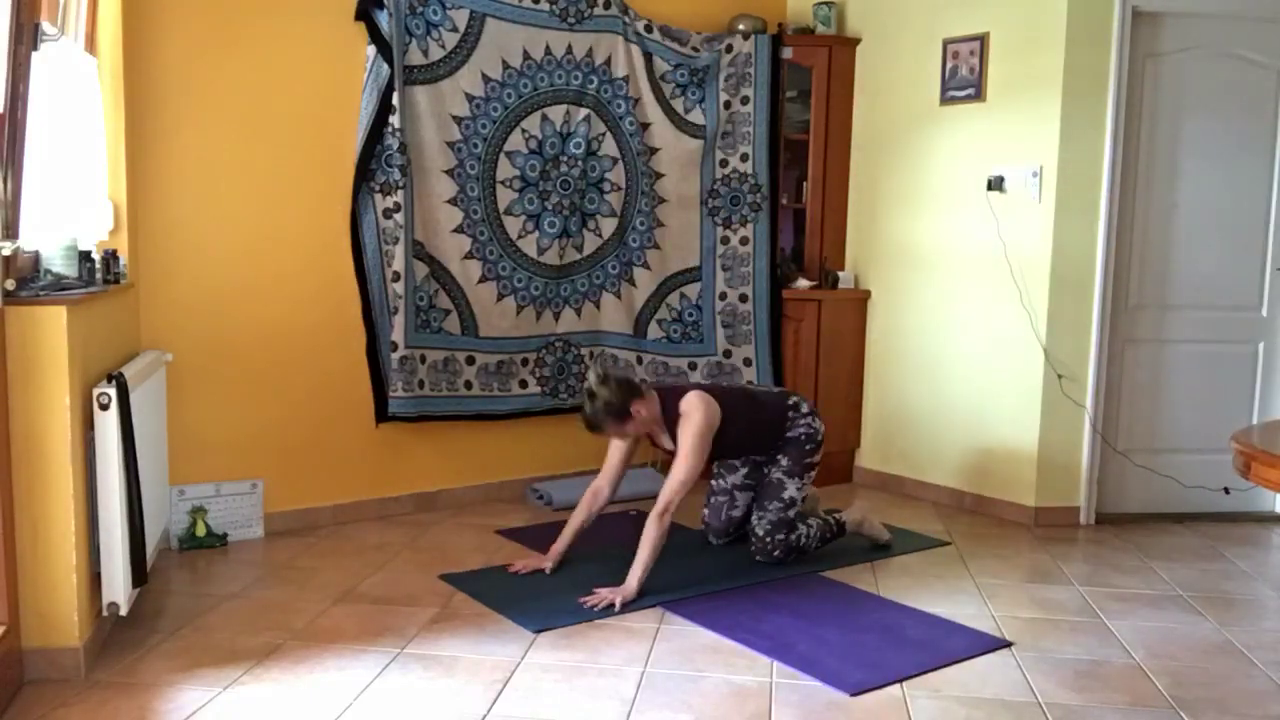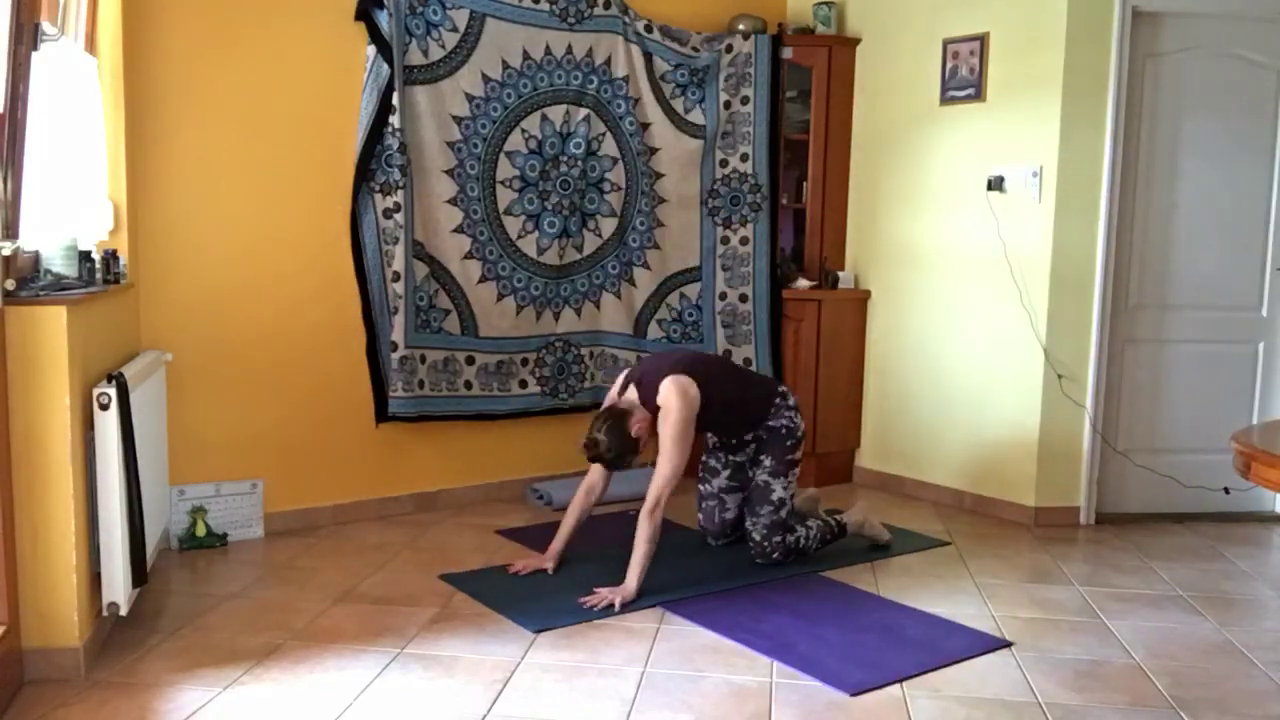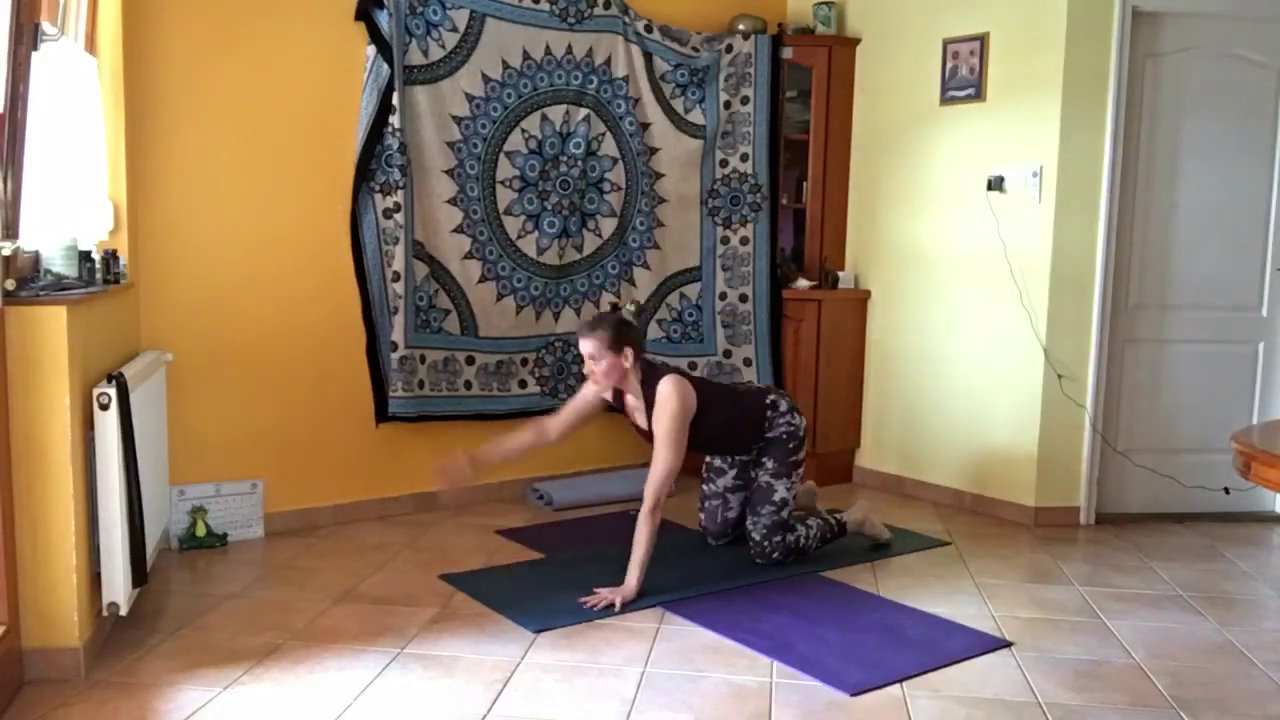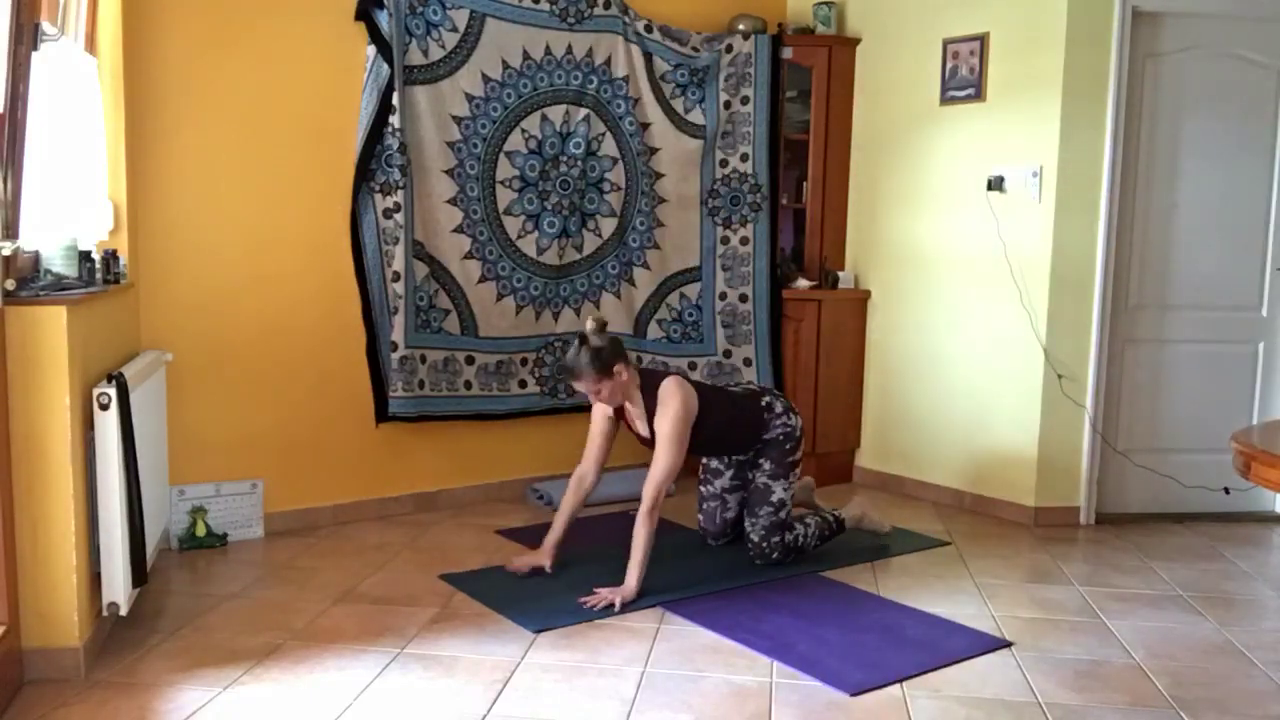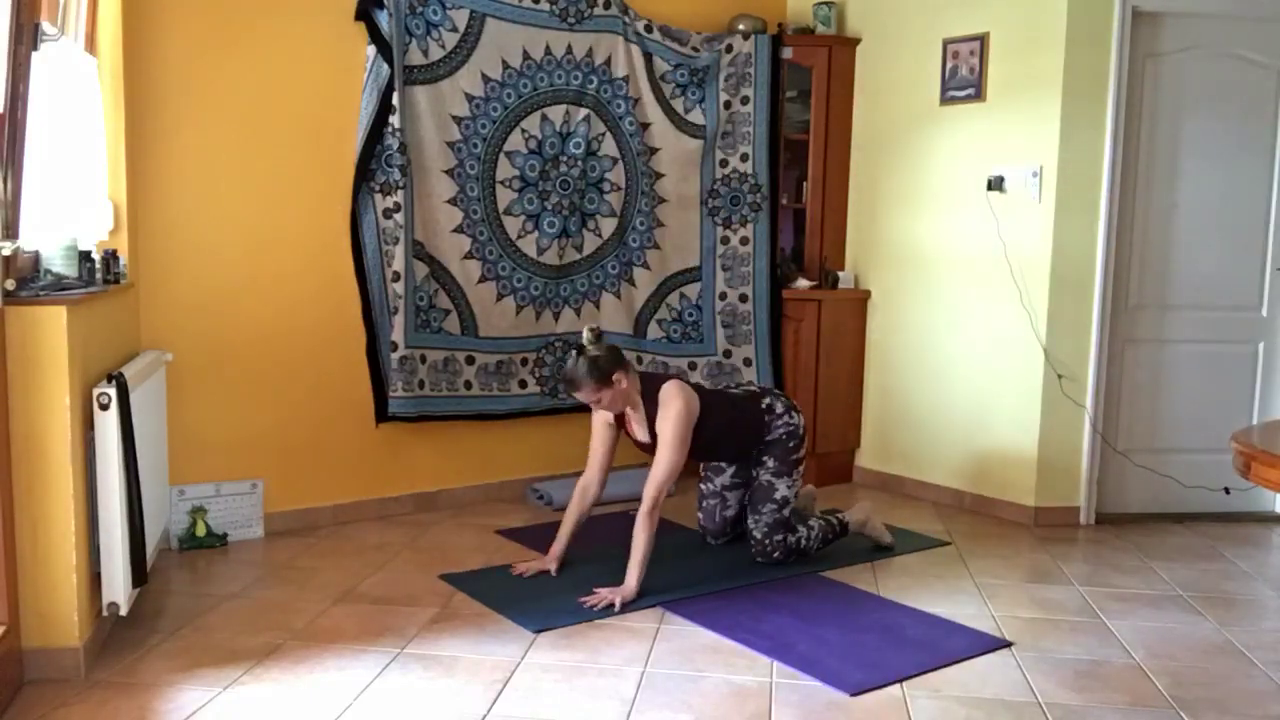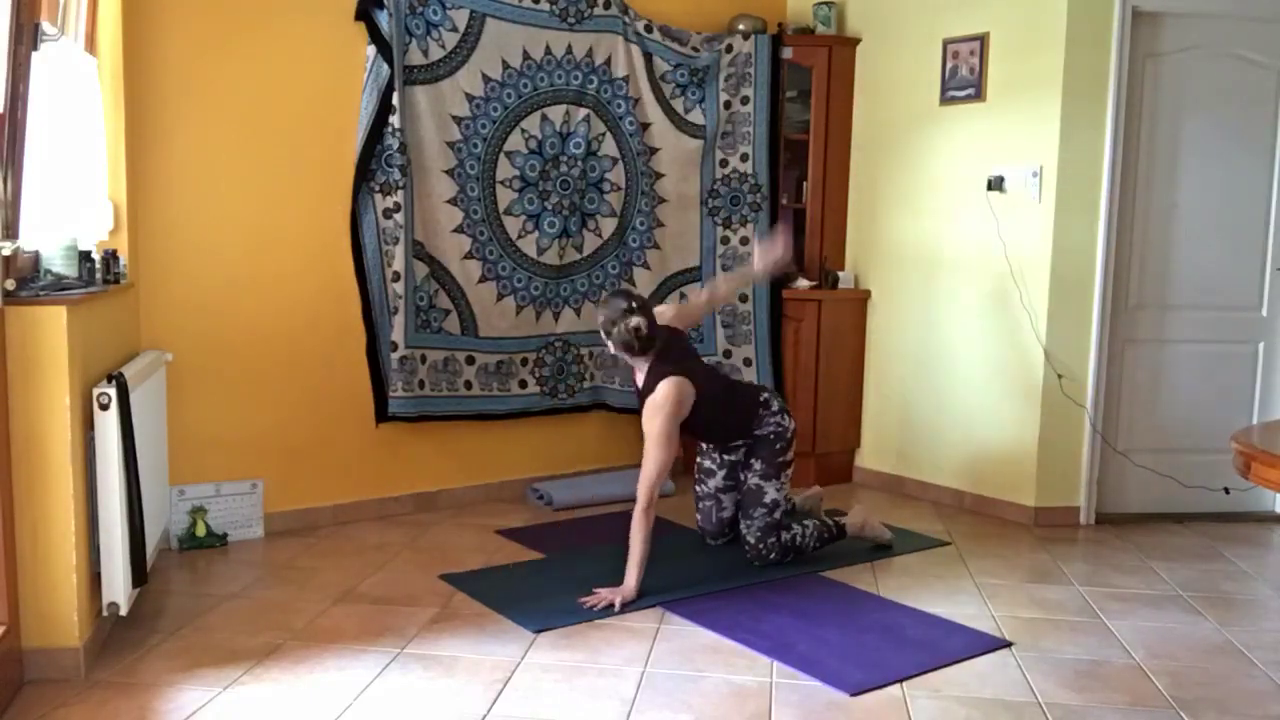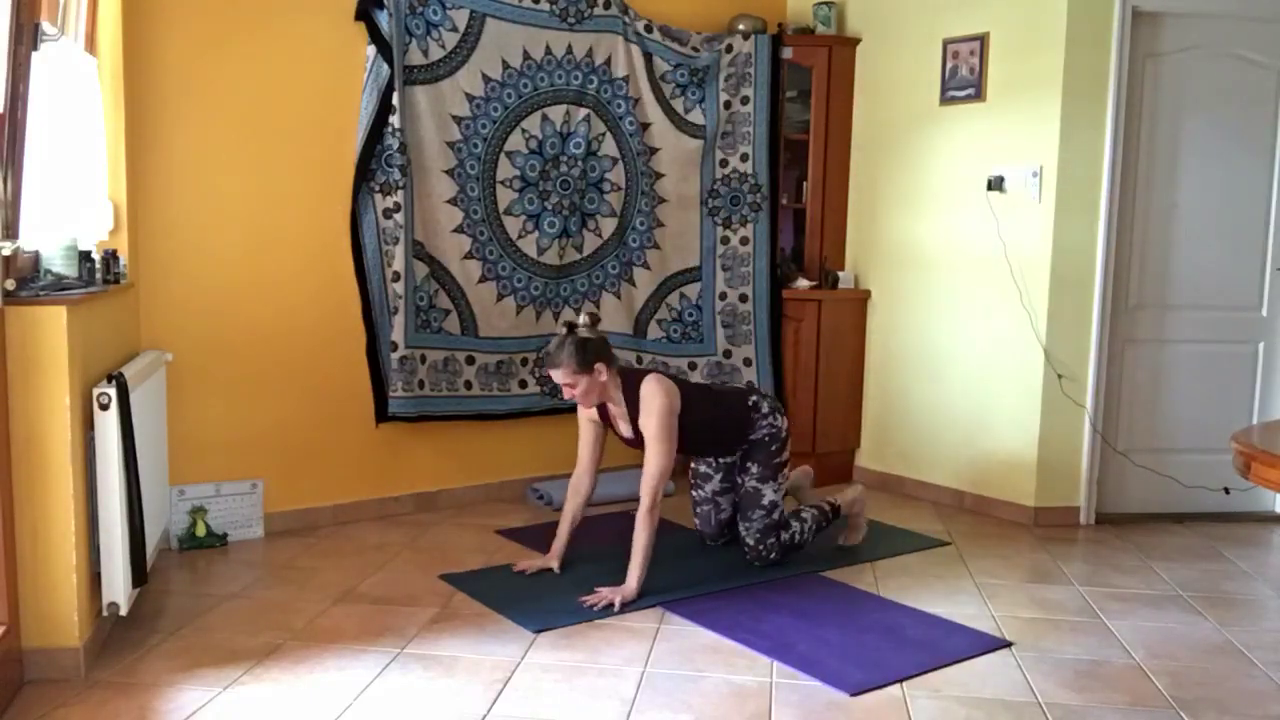
dt=0.1s
person 1, frame 1
left shoulder: (694, 412)
right shoulder: (631, 410)
left elbow: (665, 508)
right elbow: (601, 489)
left wrist: (629, 588)
right wrist: (553, 555)
left hip: (794, 430)
right hip: (742, 443)
left knee: (769, 545)
right knee: (720, 529)
left ankle: (847, 521)
right ankle: (796, 504)
person 1, frame 2
left shoulder: (673, 397)
right shoulder: (621, 397)
left elbow: (655, 502)
right elbow: (593, 482)
left wrist: (629, 586)
right wrist: (551, 553)
left hip: (773, 420)
right hip: (728, 430)
left knee: (768, 546)
right knee: (716, 531)
left ankle: (850, 521)
right ankle: (794, 503)
person 1, frame 3
left shoulder: (669, 392)
right shoulder: (605, 384)
left elbow: (653, 501)
right elbow: (552, 427)
left wrist: (631, 585)
right wrist: (479, 457)
left hip: (775, 426)
right hip: (727, 438)
left knee: (766, 548)
right knee: (716, 531)
left ankle: (849, 520)
right ankle: (795, 493)
person 1, frame 4
left shoulder: (670, 396)
right shoulder: (611, 397)
left elbow: (651, 501)
right elbow: (584, 475)
left wrist: (629, 586)
right wrist: (548, 548)
left hip: (771, 426)
right hip: (727, 446)
left knee: (766, 545)
right knee: (714, 531)
left ankle: (846, 516)
right ankle: (792, 493)
person 1, frame 5
left shoulder: (672, 400)
right shoulder: (612, 401)
left elbow: (652, 503)
right elbow: (590, 482)
left wrist: (630, 585)
right wrist: (555, 551)
left hip: (775, 426)
right hip: (724, 437)
left knee: (766, 541)
left ankle: (853, 519)
right ankle: (795, 499)
person 1, frame 6
left shoulder: (663, 398)
left elbow: (646, 501)
right elbow: (705, 297)
left wrist: (629, 586)
right wrist: (761, 264)
left hip: (762, 429)
right hip: (725, 439)
left knee: (762, 548)
right knee: (715, 531)
left ankle: (852, 524)
right ankle: (799, 505)
person 1, frame 7
left shoulder: (652, 394)
right shoulder: (593, 400)
left elbow: (650, 501)
right elbow: (582, 477)
left wrist: (631, 586)
right wrist: (554, 551)
left hip: (758, 424)
right hip: (717, 437)
left knee: (763, 549)
right knee: (713, 530)
left ankle: (840, 505)
right ankle: (791, 480)
